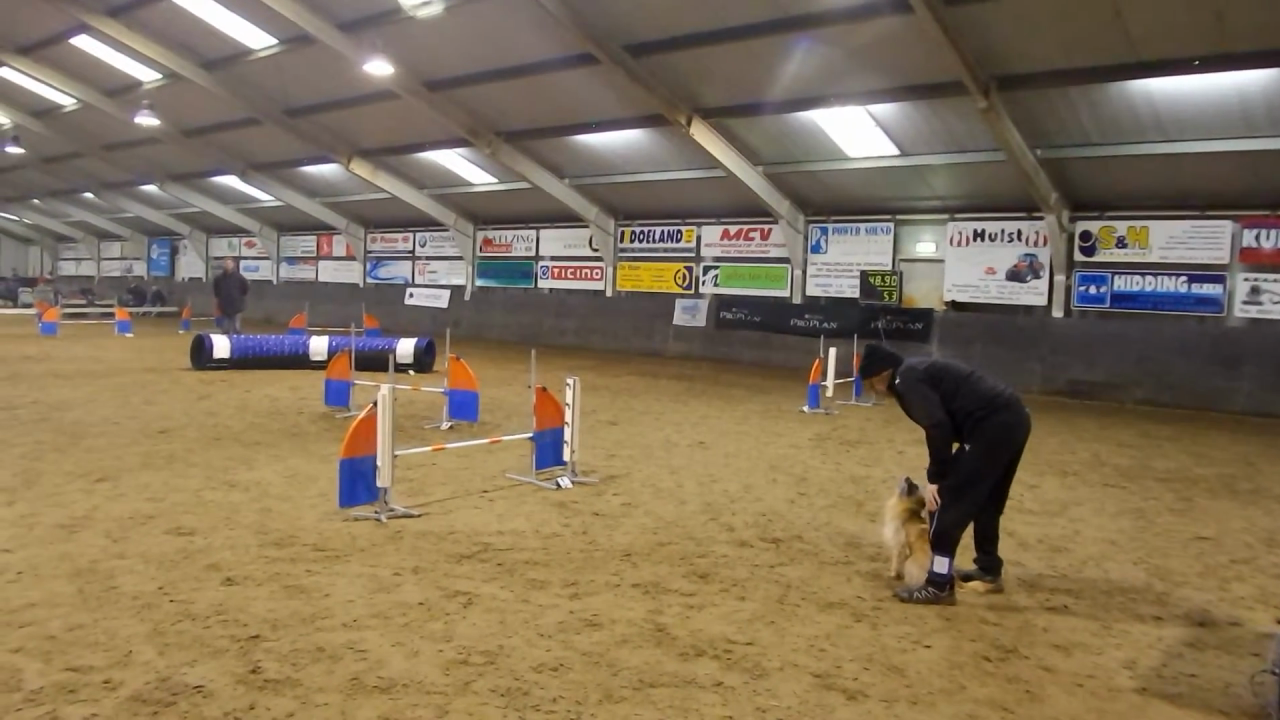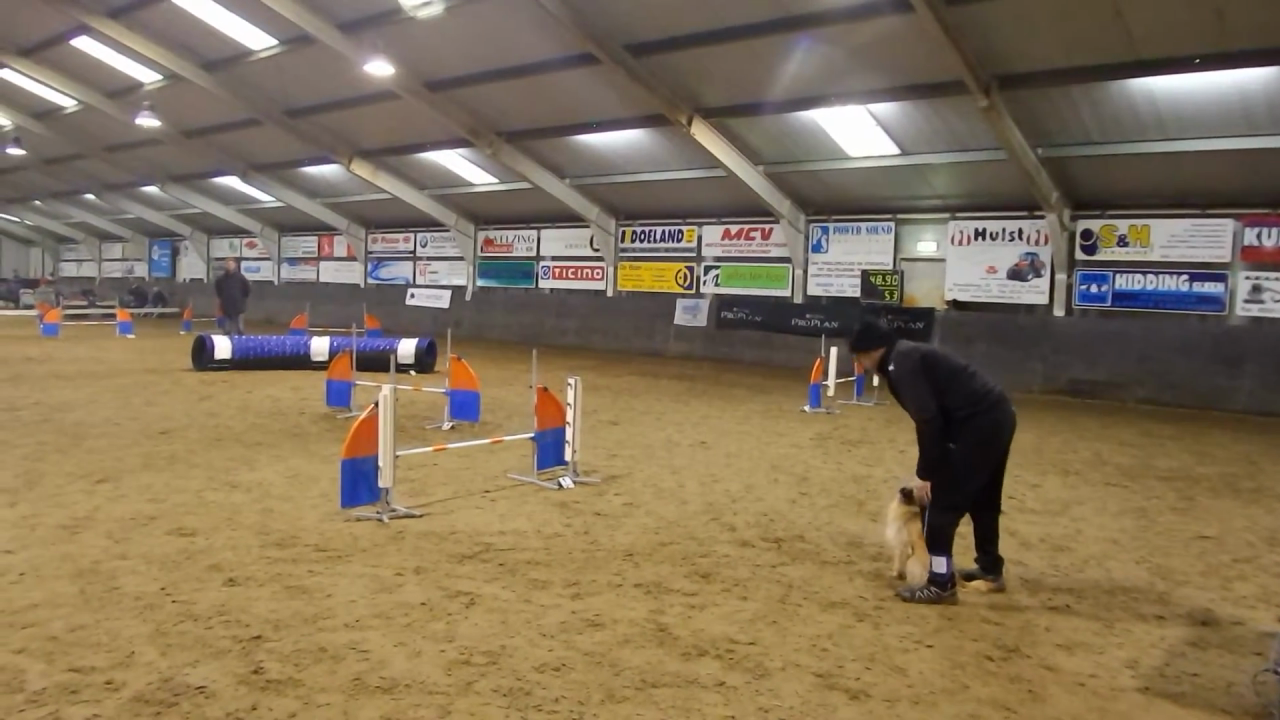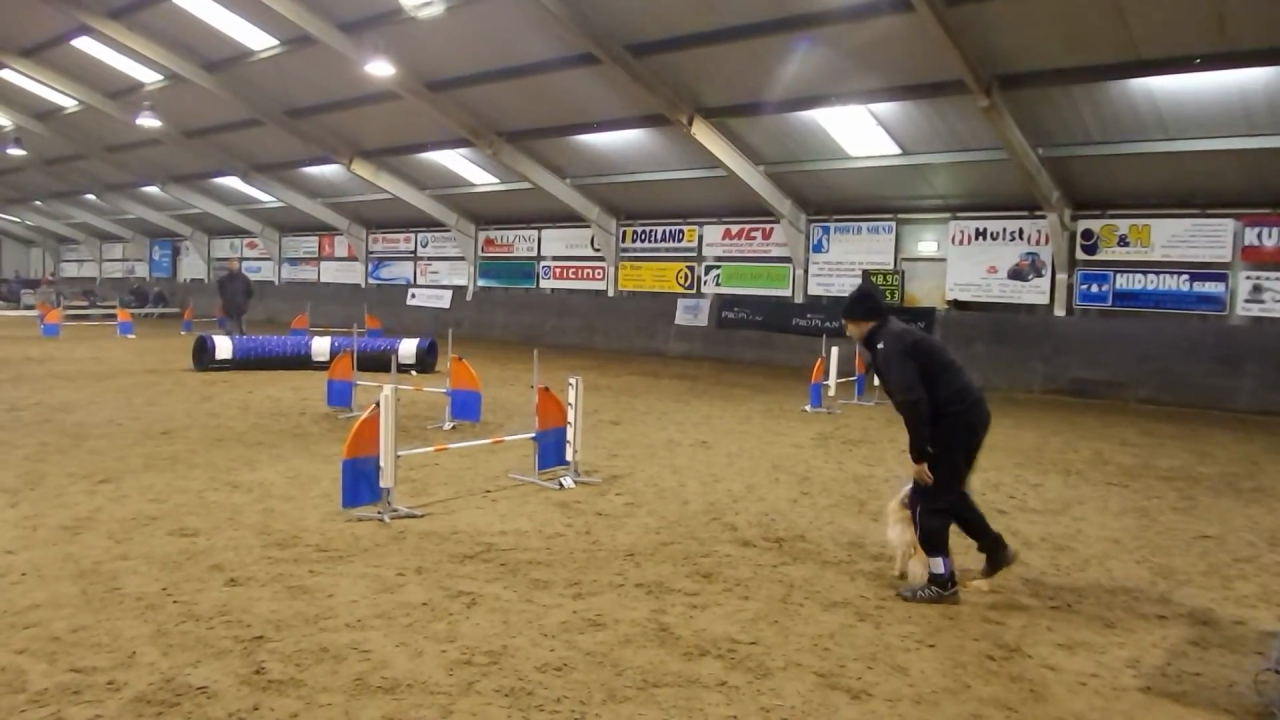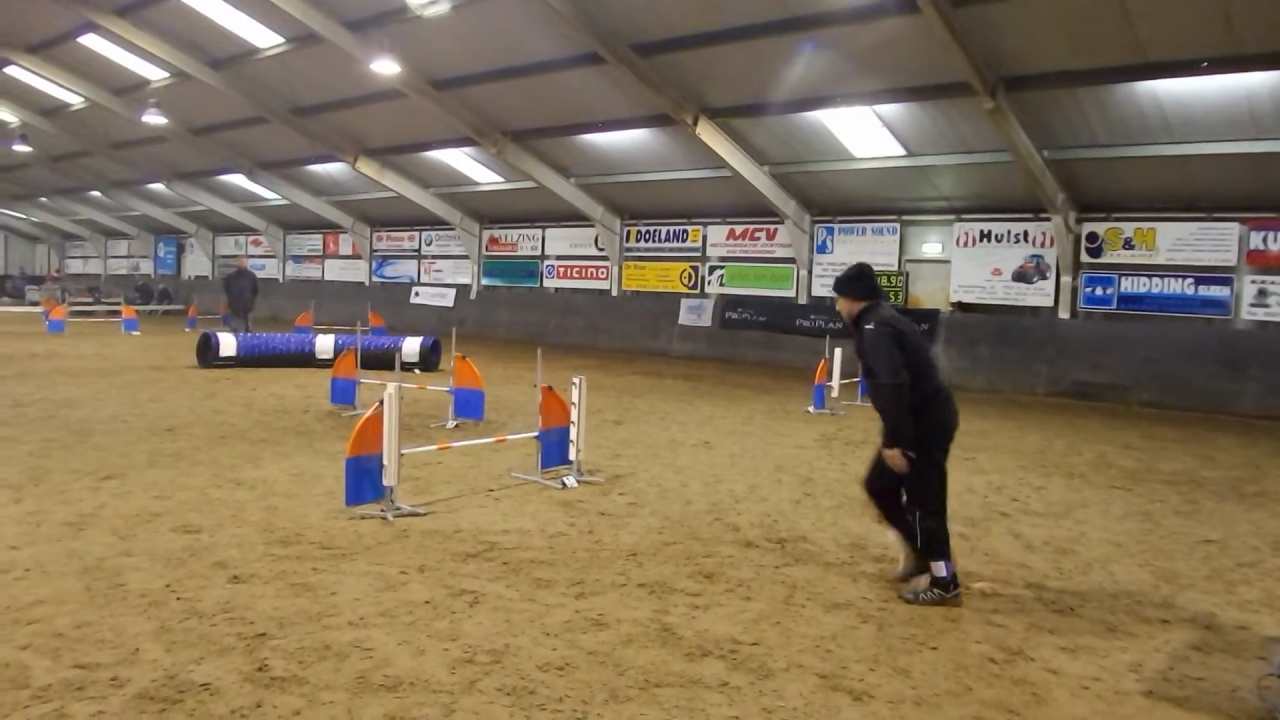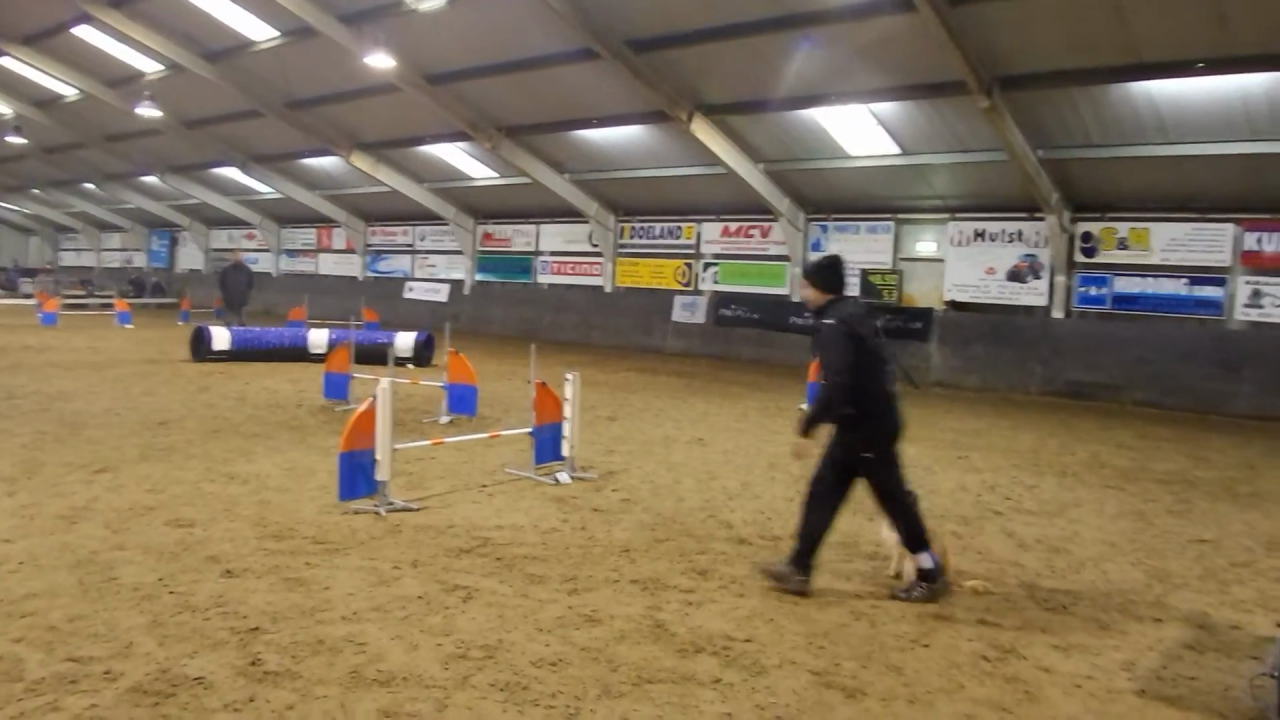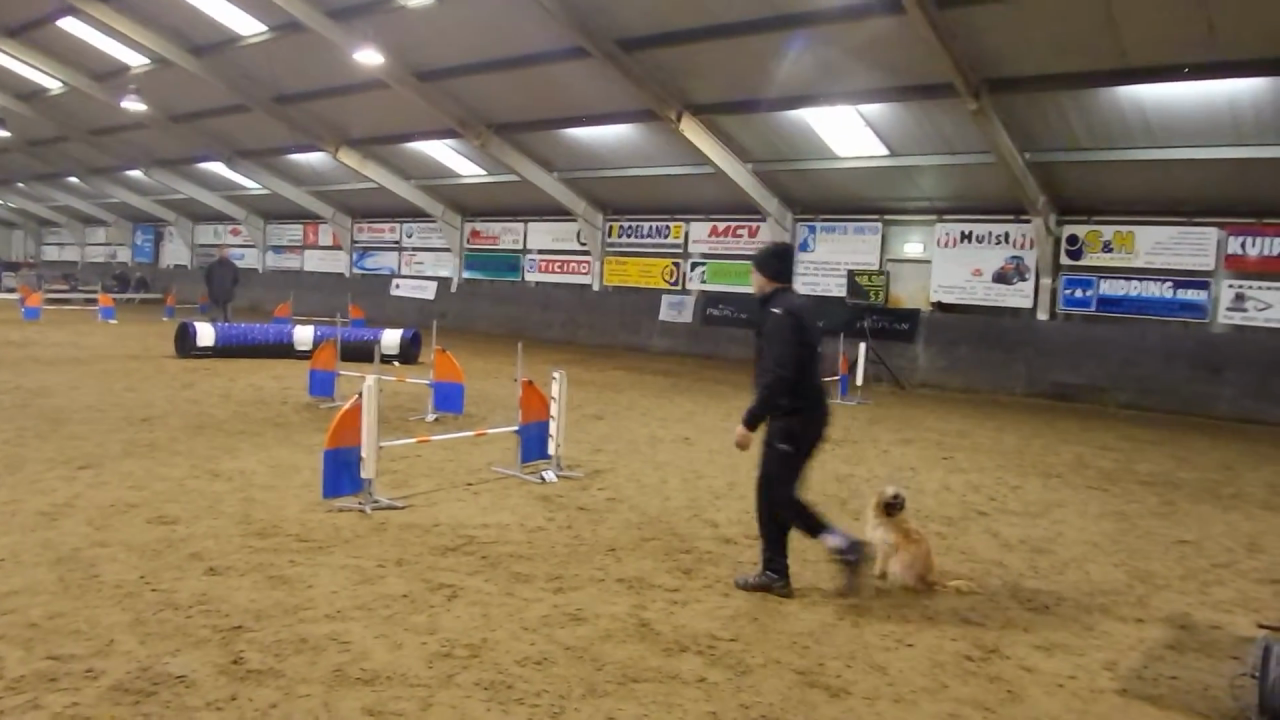
dt=0.2s
person 1, frame 1
left shoulder: (907, 380)
right shoulder: (918, 372)
left elbow: (937, 426)
right elbow: (942, 425)
left wrist: (935, 478)
right wrist: (939, 475)
left hip: (993, 426)
right hip: (1013, 418)
left knee: (948, 502)
right knee: (986, 500)
left ankle: (939, 585)
right ankle: (989, 570)
person 1, frame 2
left shoulder: (901, 365)
right shoulder: (909, 357)
left elbow: (928, 420)
right elbow: (934, 415)
left wrist: (925, 473)
right wrist: (930, 469)
left hip: (979, 424)
right hip: (998, 415)
left knee: (939, 500)
right knee: (982, 499)
left ankle: (940, 584)
right ankle: (990, 569)
person 1, frame 3
left shoulder: (889, 345)
right shoulder: (895, 337)
left elbow: (913, 402)
left wrist: (918, 455)
right wrist: (922, 451)
left hip: (955, 422)
right hip: (968, 414)
left knee: (928, 501)
right knee: (947, 493)
left ankle: (942, 583)
right ankle: (995, 550)
person 1, frame 4
left shoulder: (875, 328)
right shoulder: (882, 321)
left elbow: (894, 386)
left wrist: (891, 441)
right wrist: (894, 437)
left hip: (924, 421)
right hip: (926, 416)
left knee: (924, 502)
right knee: (879, 485)
left ankle: (944, 585)
right ankle: (919, 552)
person 1, frame 5
left shoulder: (835, 324)
right shoulder: (852, 313)
left elbow: (836, 385)
left wrist: (806, 429)
left hip: (867, 424)
right hip: (861, 421)
left knee: (894, 498)
right knee: (823, 493)
left ankle: (930, 577)
right ankle: (799, 569)
person 1, frame 6
left shoulder: (780, 313)
right shoulder: (789, 308)
left elbow: (778, 376)
left wrist: (749, 422)
left hip: (794, 418)
right hip: (795, 415)
left knee: (776, 494)
right knee: (773, 493)
left ankle: (847, 547)
right ankle: (774, 572)
